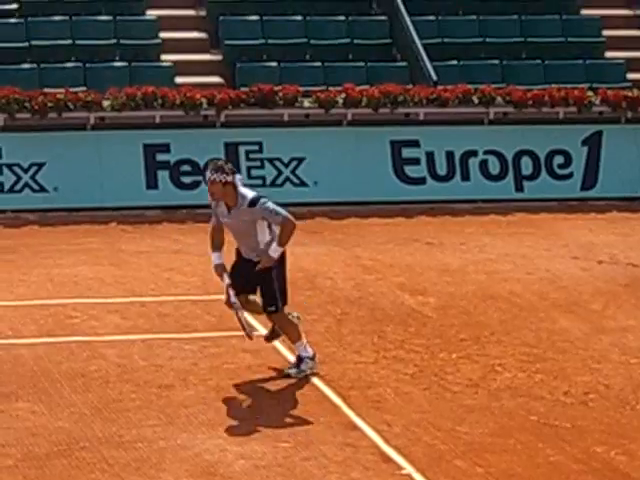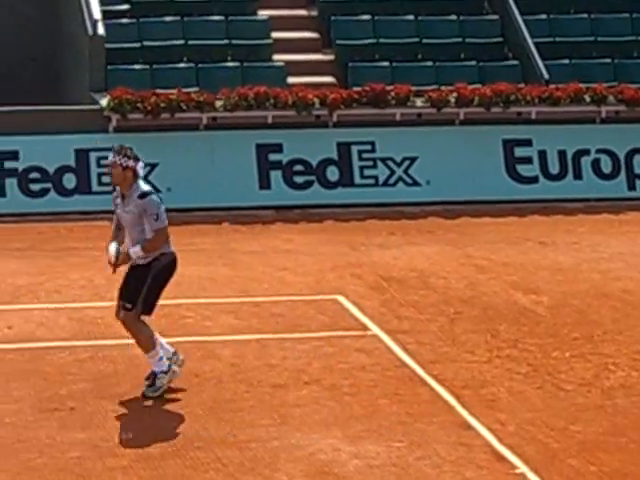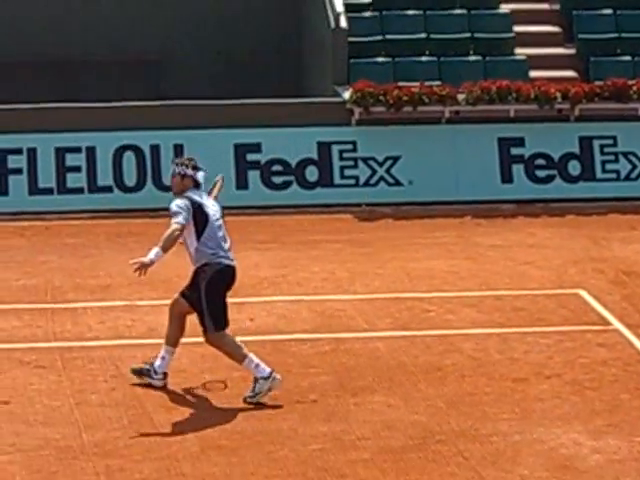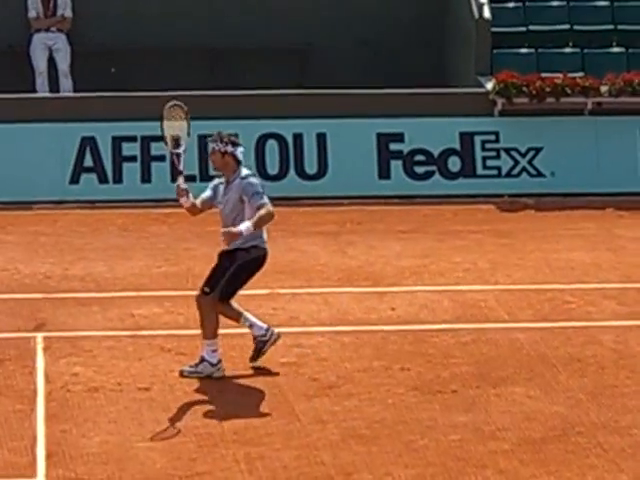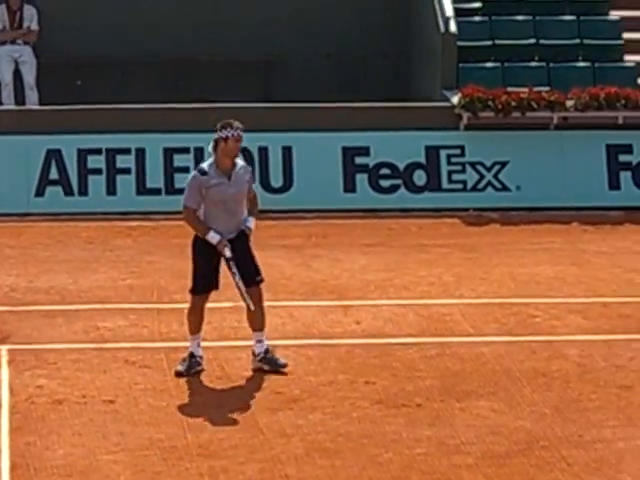
dt=0.7s
person 1, frame 1
left shoulder: (253, 203)
right shoulder: (217, 203)
left elbow: (289, 224)
right elbow: (216, 229)
left wrist: (274, 254)
right wrist: (216, 260)
left hip: (267, 259)
right hip: (246, 256)
left knee: (275, 313)
right knee: (235, 301)
left ankle: (306, 355)
right ankle: (281, 320)
person 1, frame 2
left shoulder: (146, 198)
right shoulder: (119, 195)
left elbow: (161, 237)
right elbow: (119, 228)
left wrist: (132, 253)
right wrist: (115, 248)
left hip: (159, 263)
right hip: (141, 262)
left knee: (130, 317)
right knee: (124, 315)
left ankle: (162, 368)
right ankle: (167, 357)
person 1, frame 3
left shoulder: (181, 202)
right shoulder: (208, 202)
left elbow: (175, 230)
left wrist: (153, 256)
left hip: (212, 271)
right hip: (220, 268)
left knee: (215, 335)
right knee: (177, 309)
left ankle: (264, 375)
right ankle: (158, 370)
person 1, frame 4
left shoulder: (247, 182)
right shoulder: (219, 184)
left elbow: (268, 212)
right elbow: (197, 208)
left wrist: (243, 229)
right wrist: (185, 198)
left hip: (248, 252)
right hip: (236, 252)
left knee: (206, 300)
right knee: (213, 301)
left ankle: (211, 362)
right ankle: (262, 332)
person 1, frame 5
left shoulder: (244, 169)
right shoulder: (201, 176)
left elbow: (252, 198)
right elbow: (189, 214)
left wrist: (250, 223)
right wrist: (216, 238)
left hip: (237, 239)
right hip: (207, 242)
left knee: (256, 292)
right knee: (198, 299)
left ankle: (260, 352)
right ankle: (194, 355)
